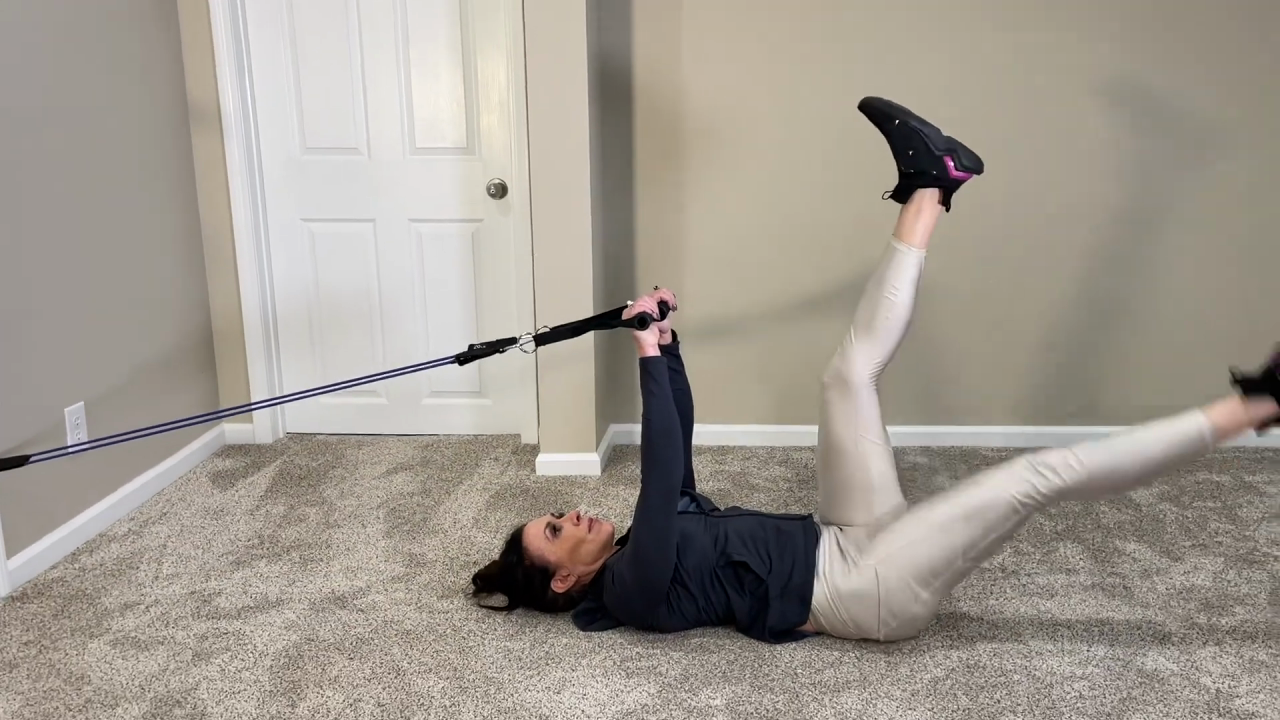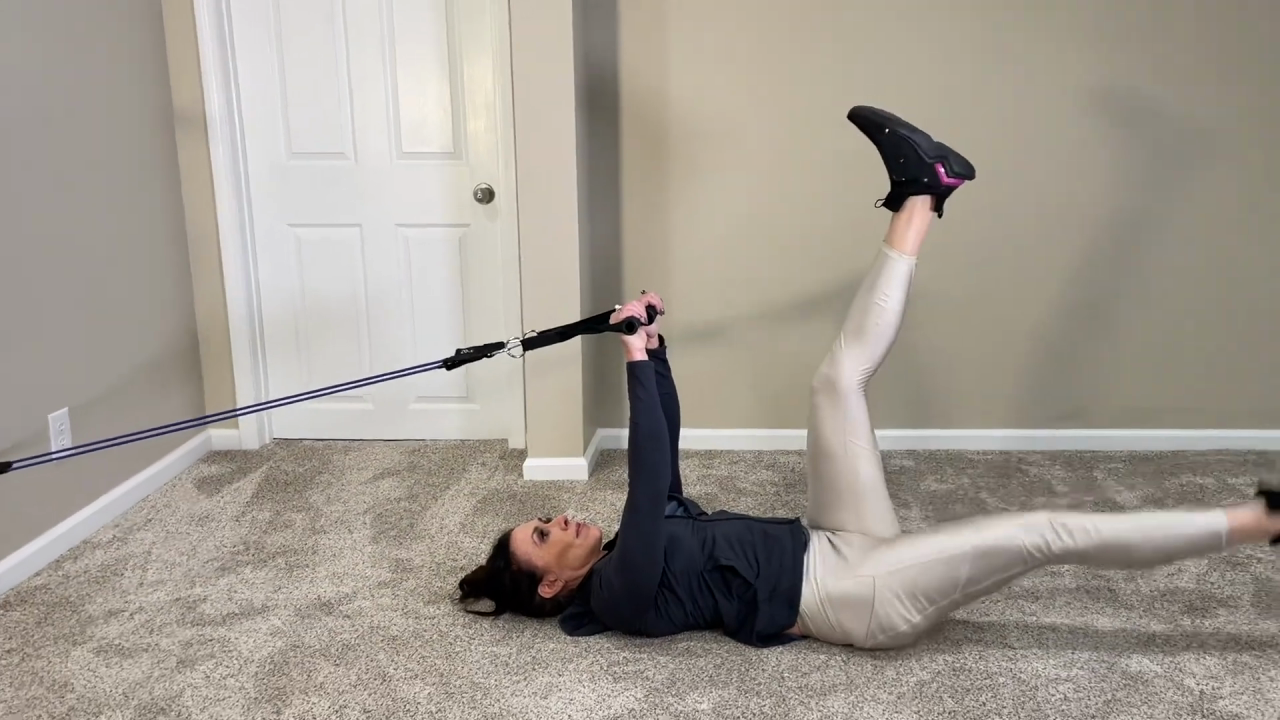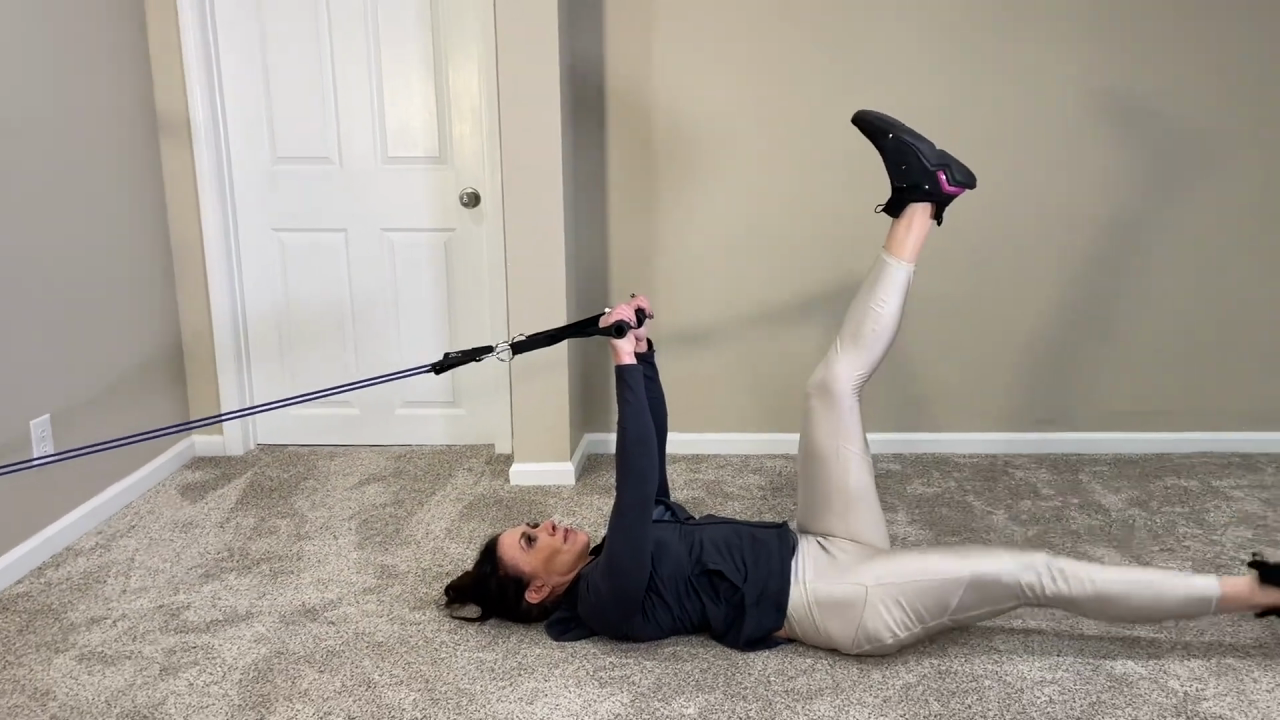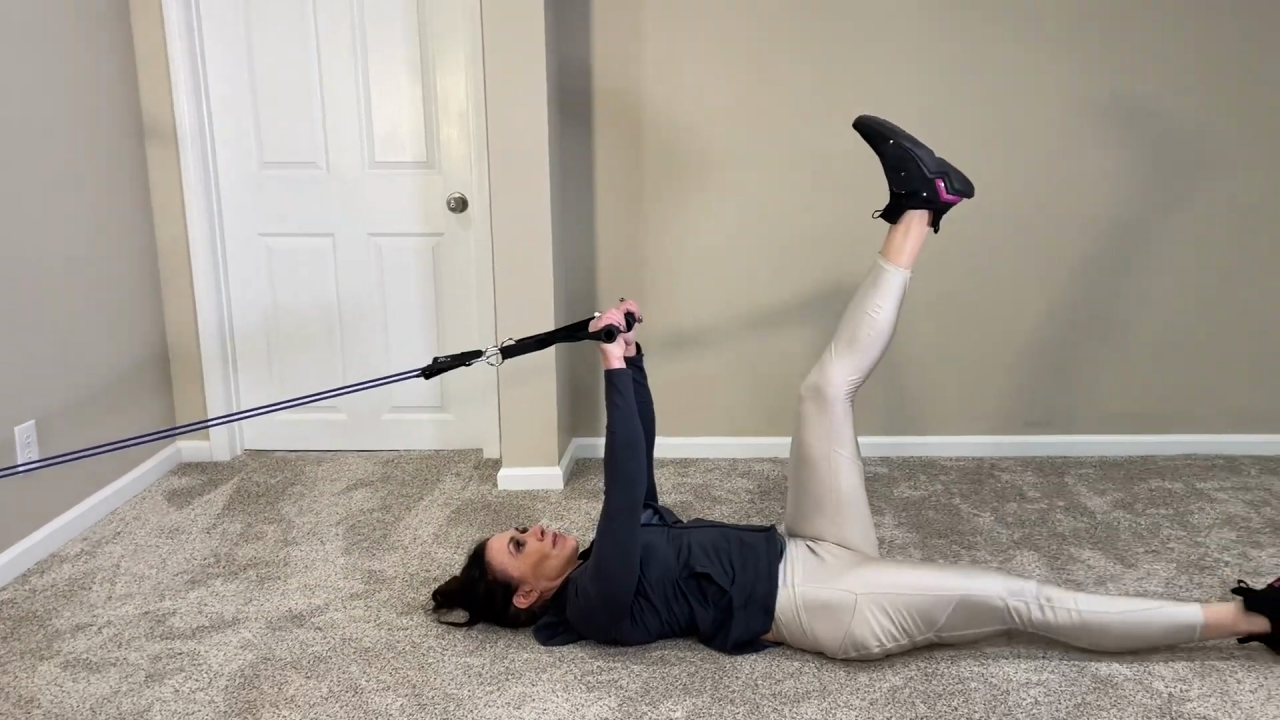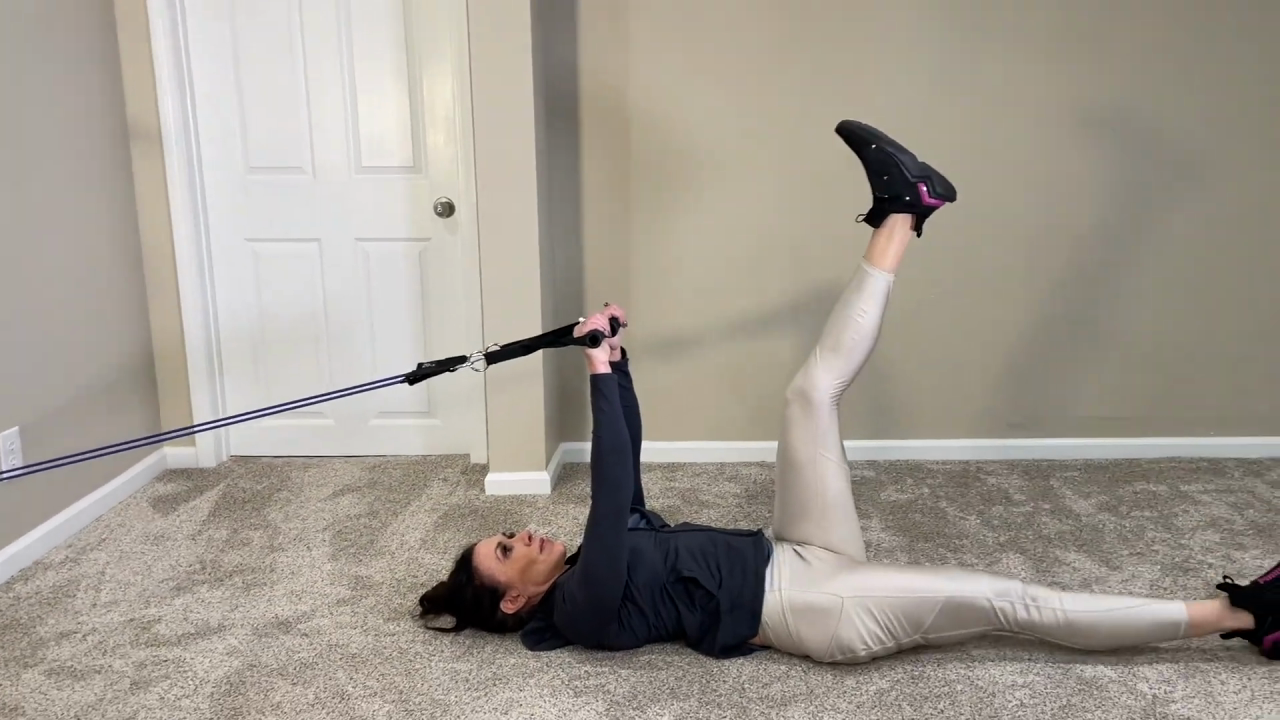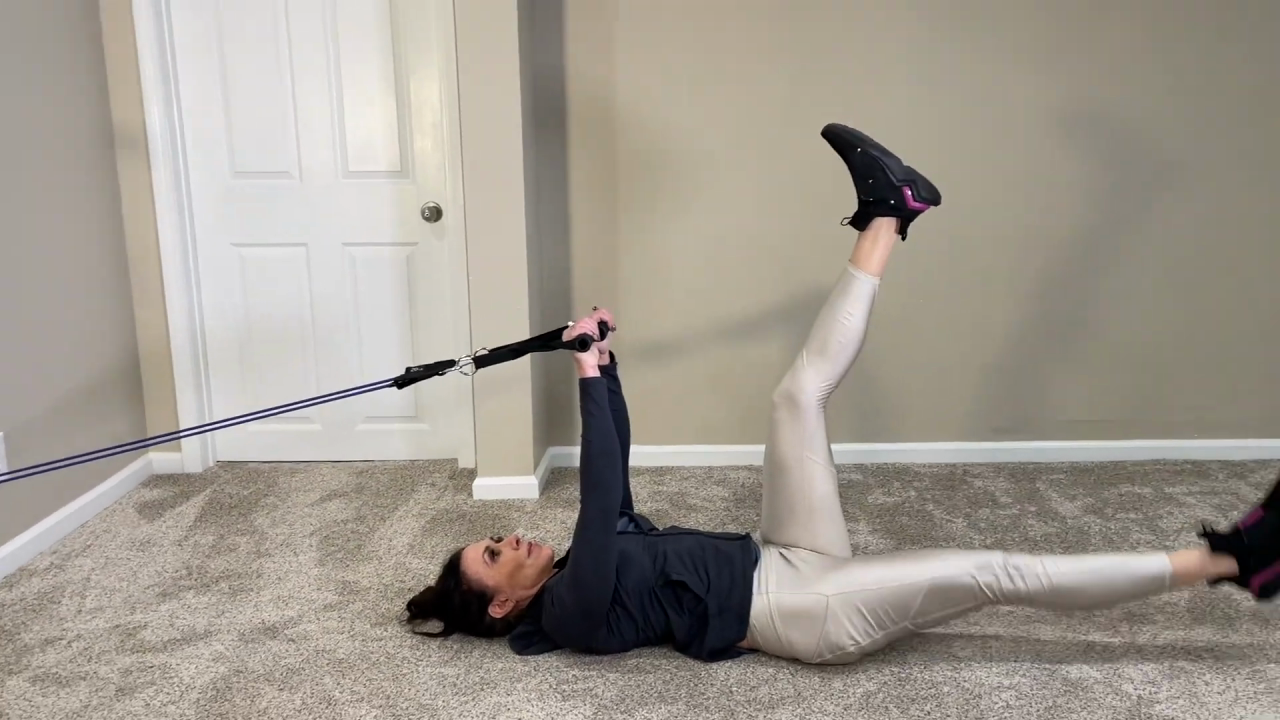
dt=0.2s
person 1, frame 1
left shoulder: (642, 551)
right shoulder: (631, 589)
left elbow: (675, 451)
right elbow: (661, 475)
left wrist: (664, 344)
right wrist: (648, 363)
left hip: (841, 545)
right hip: (863, 593)
left knee: (850, 371)
right knee: (1038, 471)
left ankle: (926, 191)
person 1, frame 2
left shoulder: (628, 558)
right shoulder: (619, 592)
left elbow: (660, 464)
right elbow: (647, 481)
left wrist: (652, 350)
right wrist: (636, 366)
left hip: (834, 548)
right hip: (853, 598)
left knee: (839, 375)
right knee: (1046, 530)
left ankle: (918, 199)
person 1, frame 3
left shoulder: (615, 562)
right shoulder: (608, 599)
left elbow: (649, 470)
right elbow: (635, 486)
left wrist: (640, 354)
right wrist: (625, 369)
left hip: (821, 551)
right hip: (840, 601)
left knee: (834, 380)
right knee: (1036, 572)
left ankle: (919, 204)
person 1, frame 4
left shoulder: (603, 565)
right shoulder: (597, 603)
left elbow: (636, 476)
right elbow: (623, 489)
left wrist: (629, 358)
right wrist: (613, 373)
left hip: (808, 554)
right hip: (830, 607)
left knee: (828, 384)
right knee: (1023, 598)
left ankle: (917, 211)
person 1, frame 5
left shoulder: (591, 568)
right shoulder: (583, 607)
left elbow: (624, 470)
right elbow: (610, 496)
left wrist: (615, 362)
right wrist: (599, 379)
left hip: (795, 557)
right hip: (818, 611)
left knee: (814, 388)
right knee: (1009, 600)
left ankle: (899, 216)
person 1, frame 6
left shoulder: (583, 571)
right shoulder: (571, 612)
left elbow: (610, 493)
right elbow: (600, 499)
left wrist: (602, 364)
right wrist: (587, 383)
left hip: (783, 562)
right hip: (802, 612)
left knee: (799, 391)
right knee: (992, 572)
left ankle: (884, 219)
